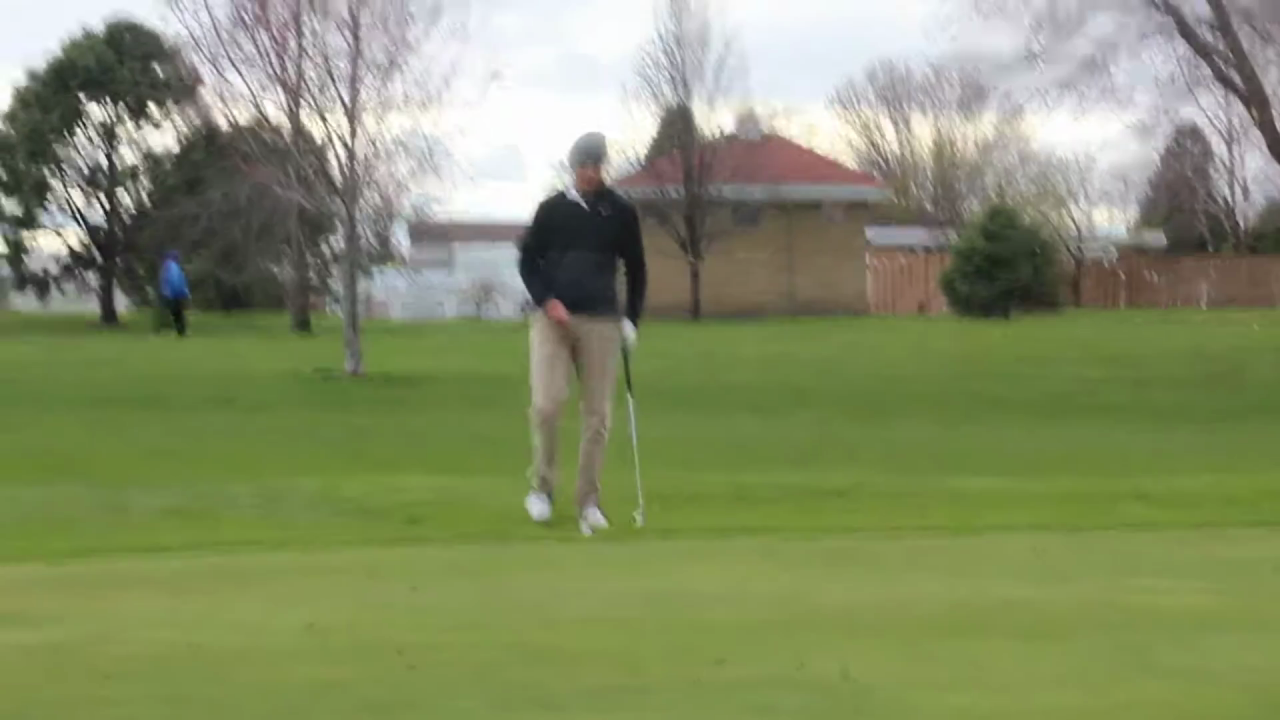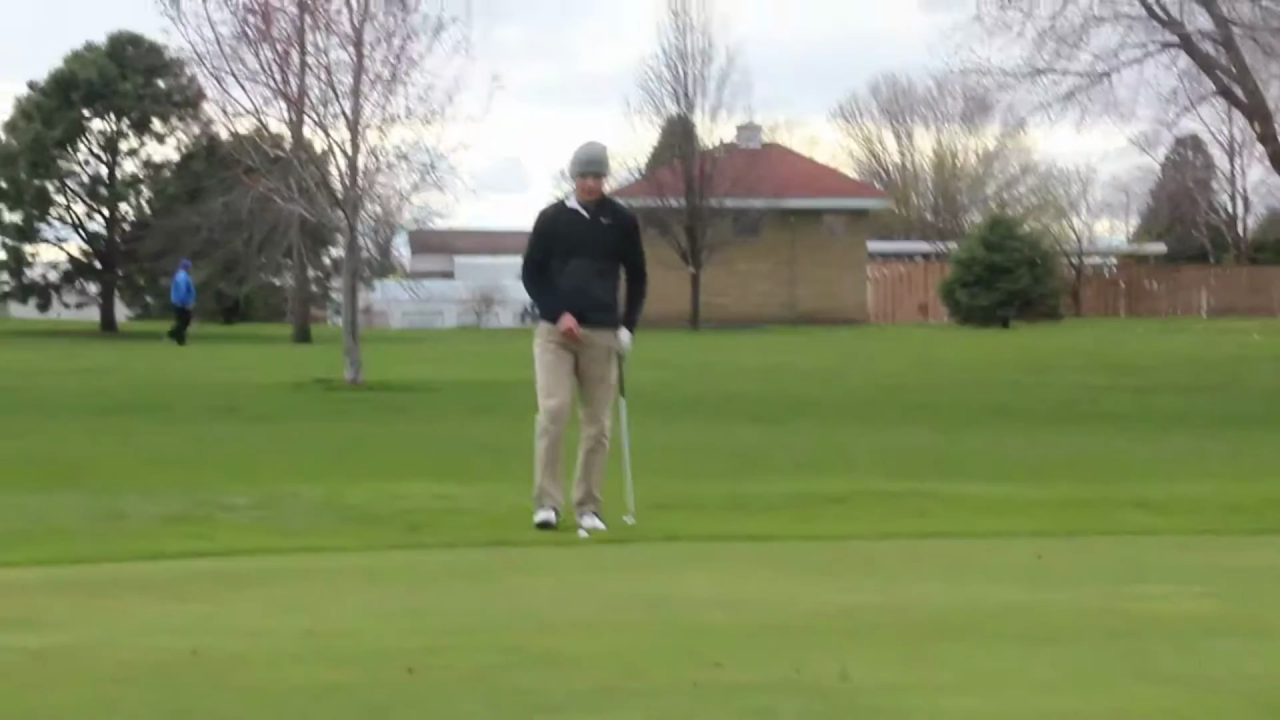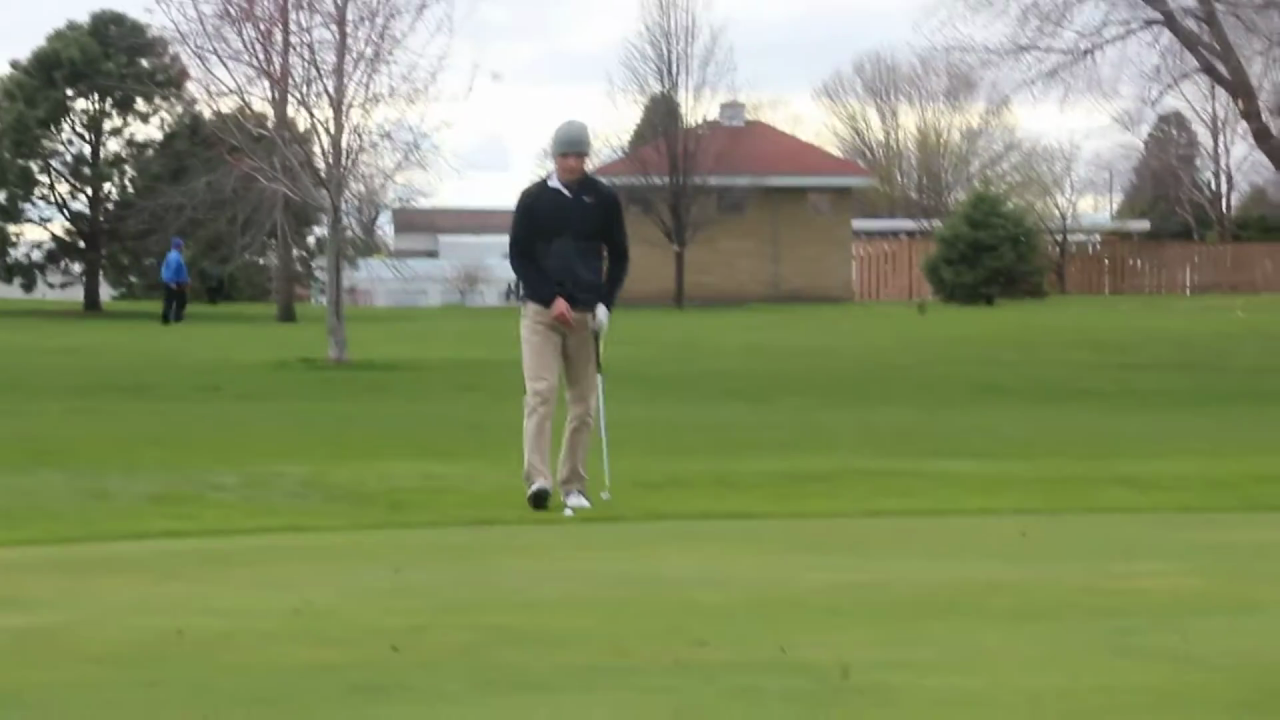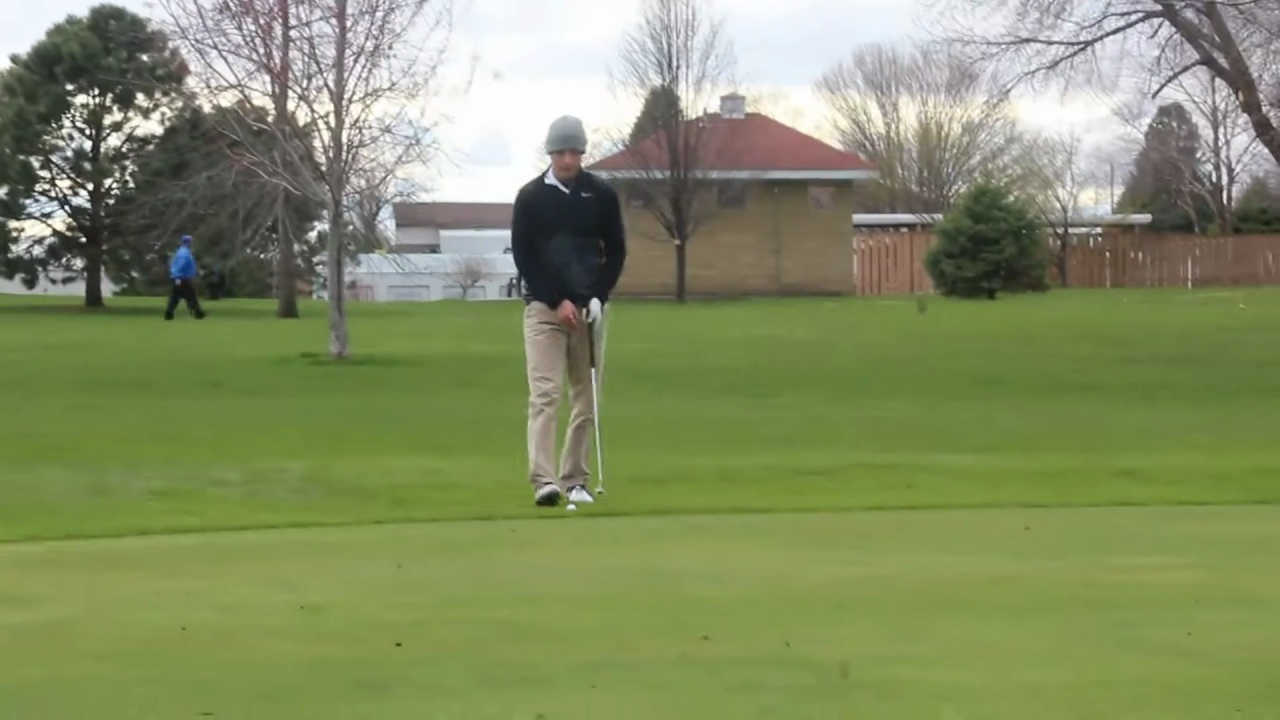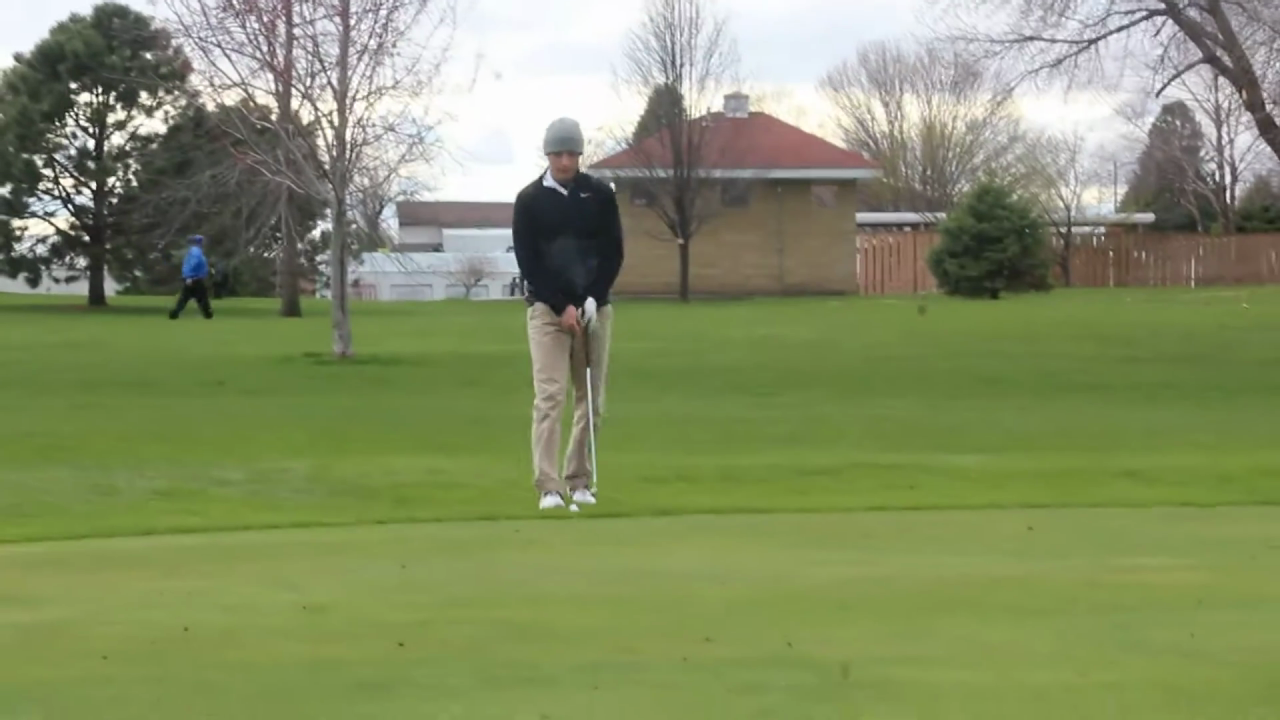
dt=0.1s
person 1, frame 1
left shoulder: (621, 211)
right shoulder: (551, 208)
left elbow: (636, 269)
right elbow: (527, 260)
left wrist: (631, 318)
right wrist: (547, 300)
left hip: (601, 322)
right hip: (553, 320)
left knee: (597, 414)
right knee: (547, 403)
left ankle: (588, 499)
right ankle: (541, 485)
person 1, frame 2
left shoulder: (622, 220)
right shoulder: (551, 218)
left elbow: (637, 277)
right elbow: (531, 272)
left wrist: (627, 324)
right wrist: (558, 314)
left hip: (602, 332)
right hip: (555, 329)
left knee: (597, 423)
right knee: (552, 411)
left ankle: (587, 505)
right ankle: (547, 501)
person 1, frame 3
left shoulder: (605, 198)
right shoulder: (533, 198)
left elbow: (619, 256)
right elbow: (519, 255)
left wrist: (606, 302)
right wrist: (550, 298)
left hip: (588, 311)
right hip: (541, 309)
left knee: (584, 402)
right knee: (540, 394)
left ankle: (572, 484)
right ankle: (538, 481)
person 1, frame 4
left shoulder: (602, 194)
right shoulder: (531, 196)
left elbow: (616, 251)
right elbow: (522, 255)
left wrist: (600, 296)
right wrist: (556, 300)
left hip: (588, 308)
right hip: (544, 307)
left knee: (586, 399)
right knee: (545, 394)
left ankle: (574, 479)
right ankle: (545, 480)
person 1, frame 5
left shoulder: (600, 193)
right shoulder: (529, 199)
left elbow: (614, 252)
right elbow: (527, 260)
left wrist: (594, 298)
right wrist: (562, 306)
left hip: (593, 308)
right hip: (547, 309)
left knee: (591, 400)
right knee: (550, 396)
left ankle: (579, 478)
right ankle: (549, 486)
